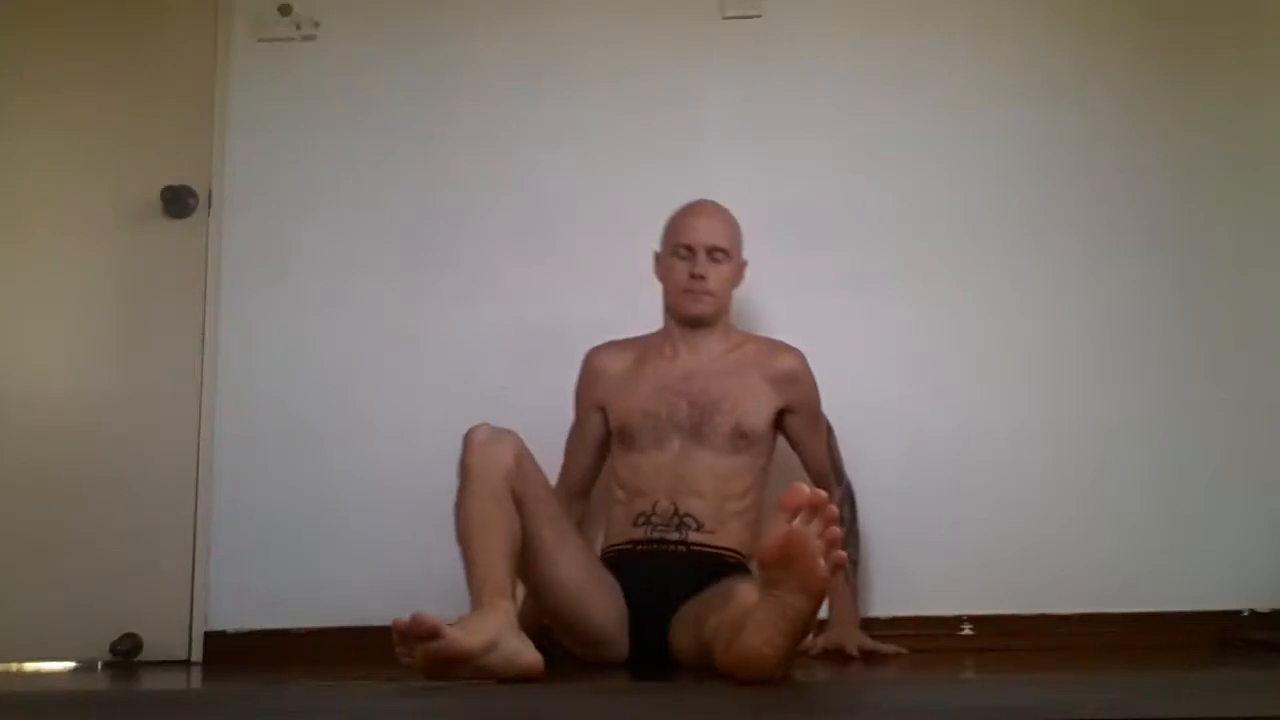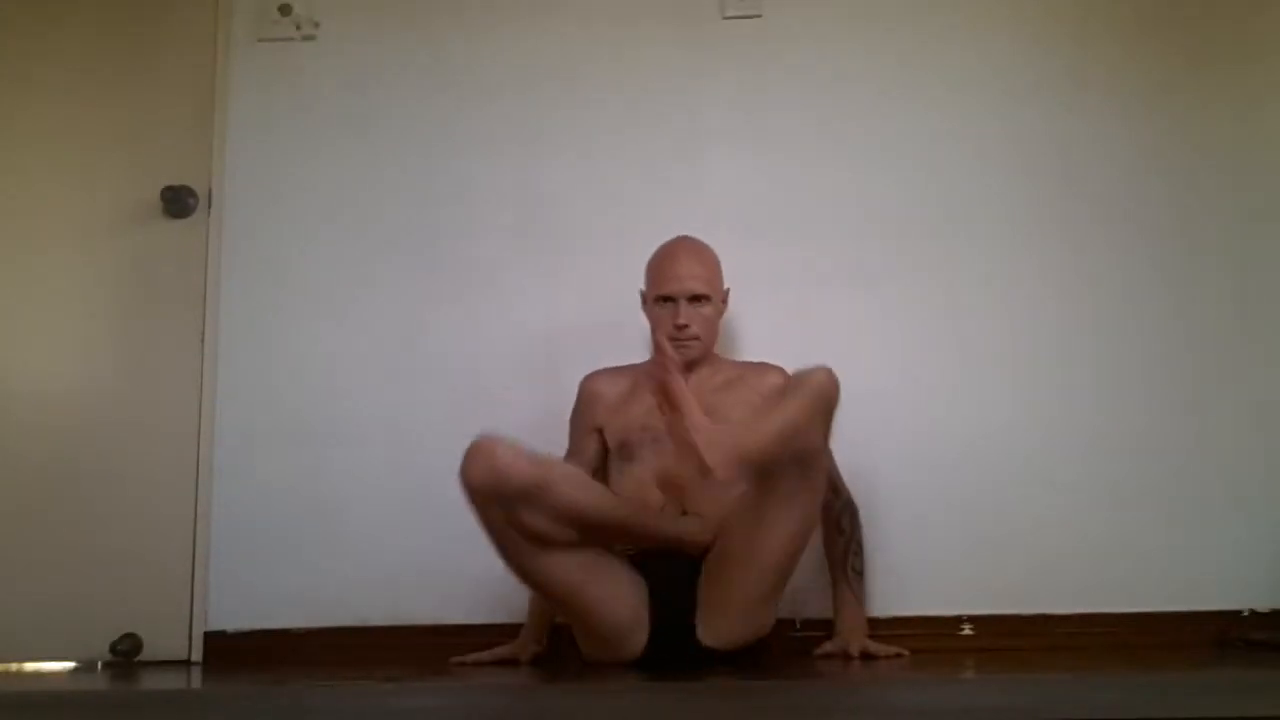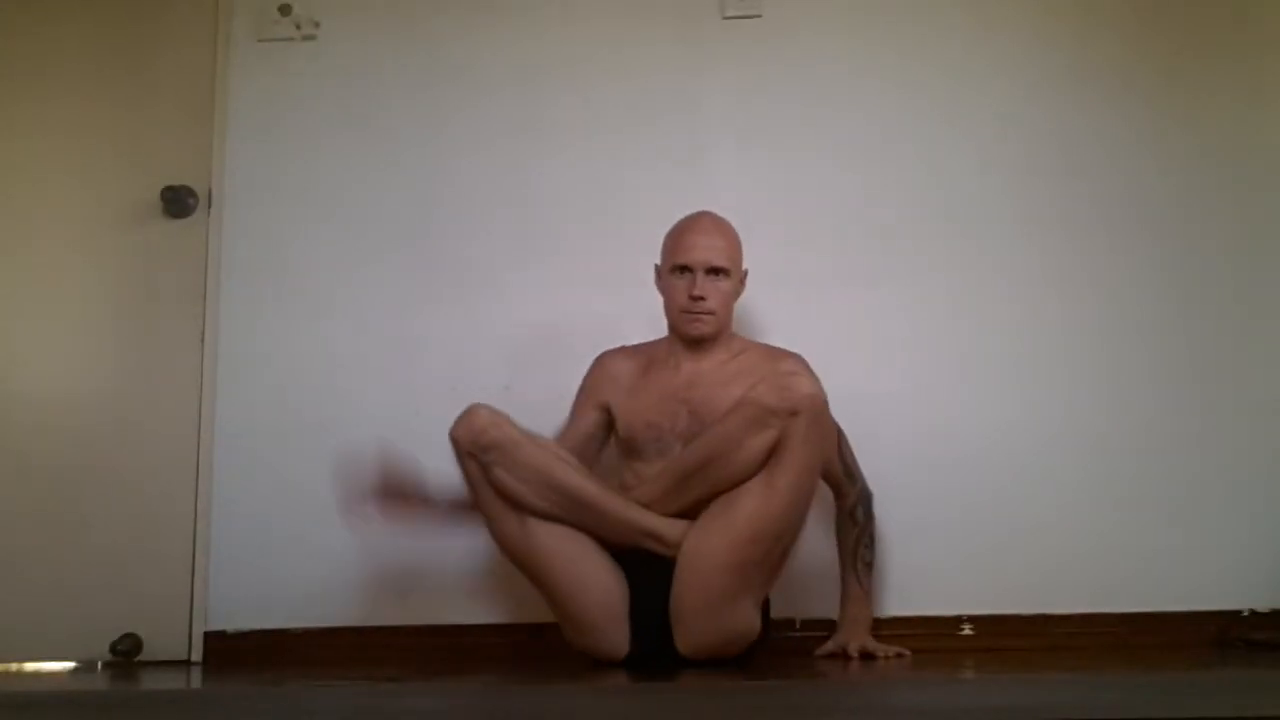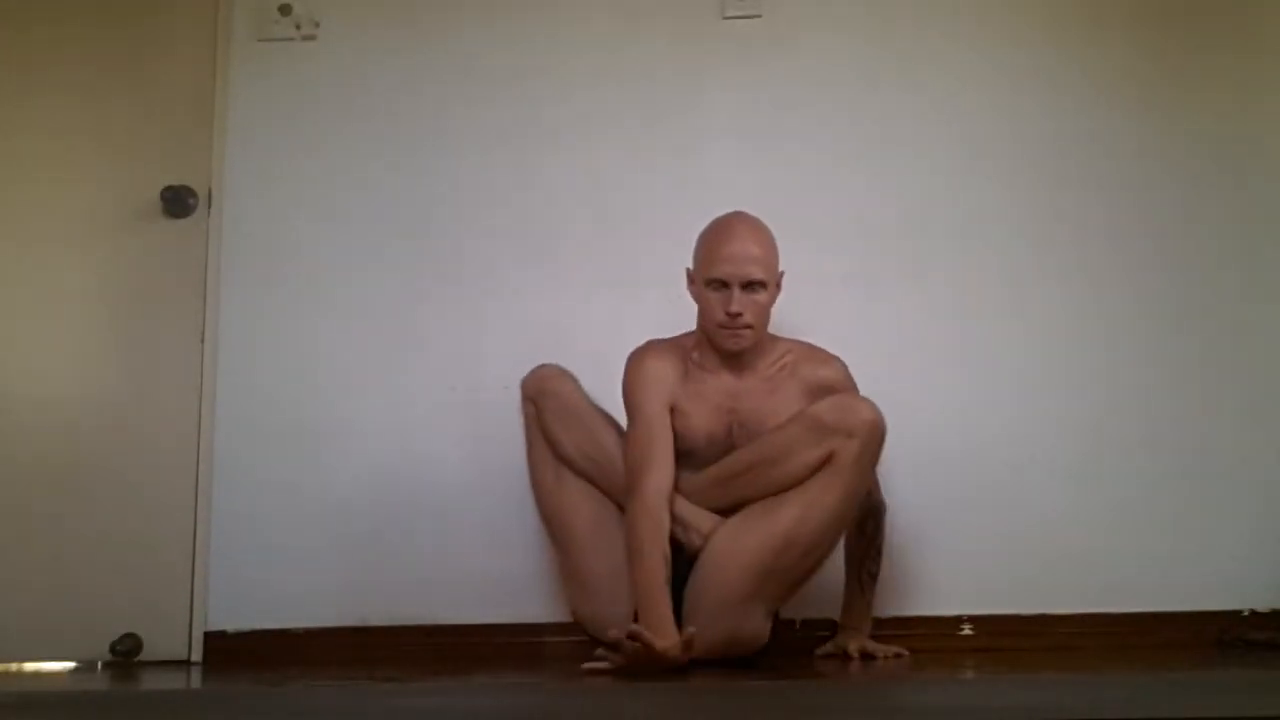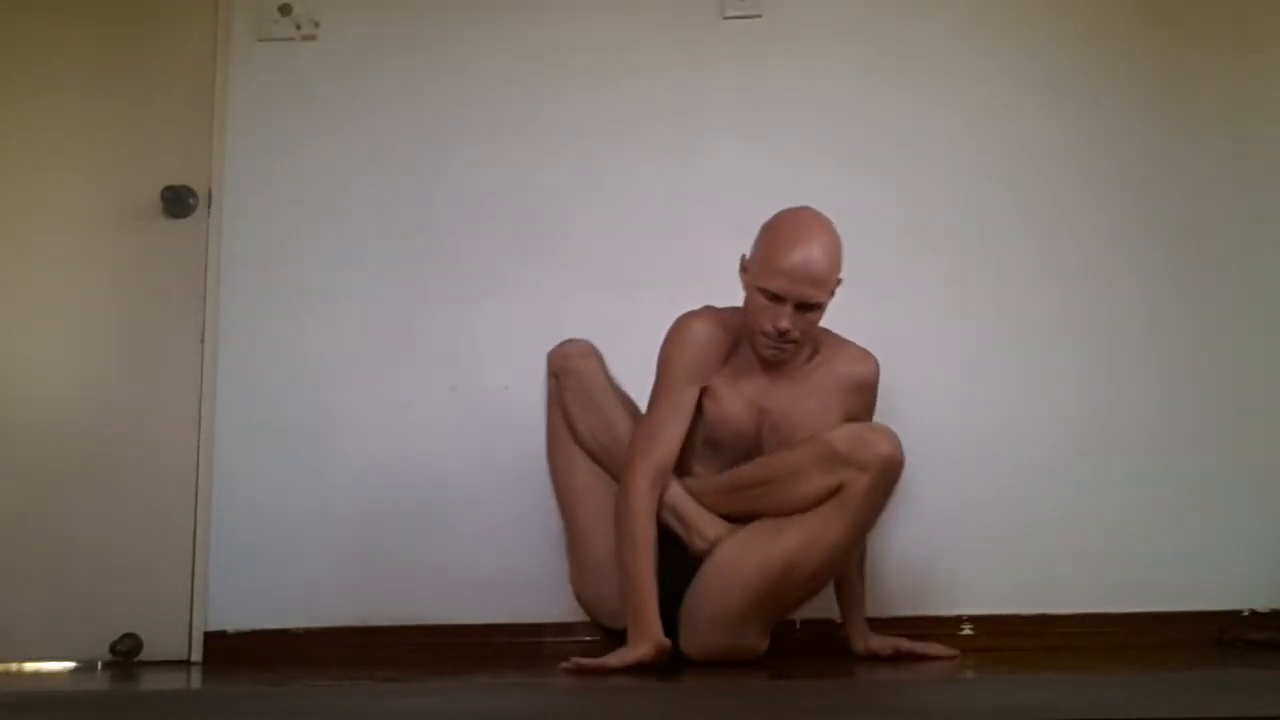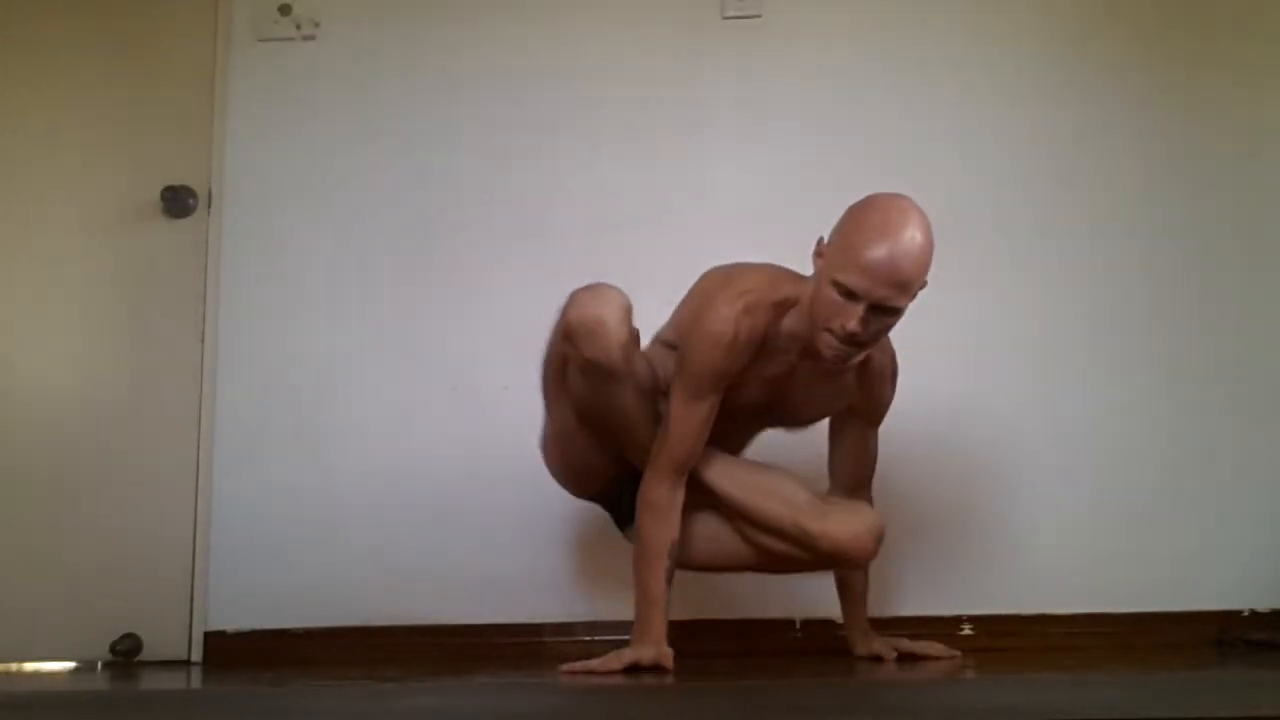
dt=0.7s
person 1, frame 1
left shoulder: (779, 371)
right shoulder: (607, 368)
left elbow: (833, 488)
right elbow: (570, 497)
left wrist: (845, 620)
right wrist: (530, 617)
left hip: (715, 595)
right hip: (611, 601)
right knee: (489, 448)
right ankle: (496, 629)
person 1, frame 2
left shoulder: (765, 387)
right shoulder: (604, 392)
left elbow: (837, 501)
right elbow: (557, 516)
left wrist: (851, 627)
right wrist: (533, 634)
left hip: (724, 620)
right hip: (625, 619)
left knee: (819, 386)
right knee: (488, 464)
person 1, frame 3
left shoulder: (778, 372)
right shoulder: (618, 372)
left elbow: (852, 492)
right elbow: (553, 484)
left wrist: (856, 623)
left hip: (710, 618)
right hip: (610, 616)
left knee: (798, 397)
right knee: (477, 427)
person 1, frame 4
left shoulder: (819, 376)
right shoulder: (658, 367)
left elbow: (864, 504)
right elbow: (647, 497)
left wrist: (855, 626)
right wrist: (659, 630)
left hip: (724, 614)
right hip: (624, 606)
left knee: (857, 420)
right knee: (546, 384)
person 1, frame 5
left shoulder: (853, 375)
right shoulder: (703, 338)
left elbow: (844, 509)
right elbow: (642, 477)
left wrist: (858, 632)
right wrist: (643, 630)
left hip: (719, 621)
right hip: (631, 588)
left knee: (876, 450)
right knee: (573, 360)
person 1, frame 6
left shoulder: (873, 368)
right shoulder: (738, 315)
left elbow: (852, 496)
right elbow: (665, 478)
left wrist: (860, 631)
right wrist: (648, 635)
left hip: (691, 470)
right hip: (595, 455)
left knee: (858, 533)
right knee: (597, 309)
